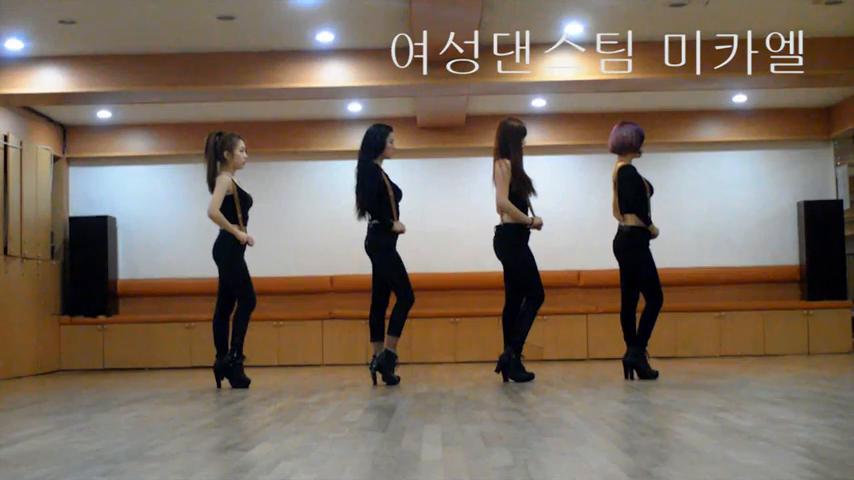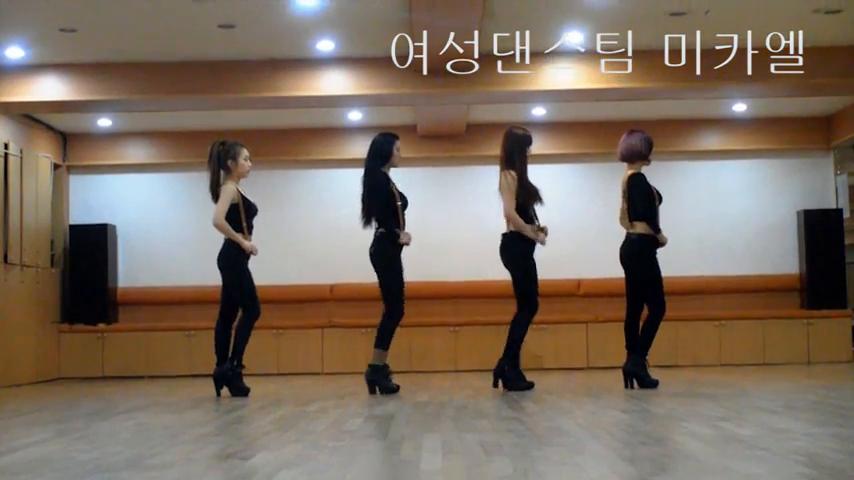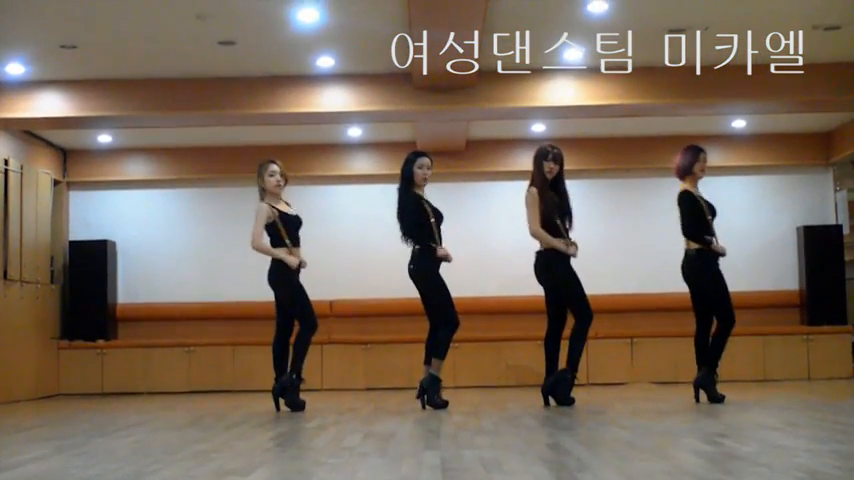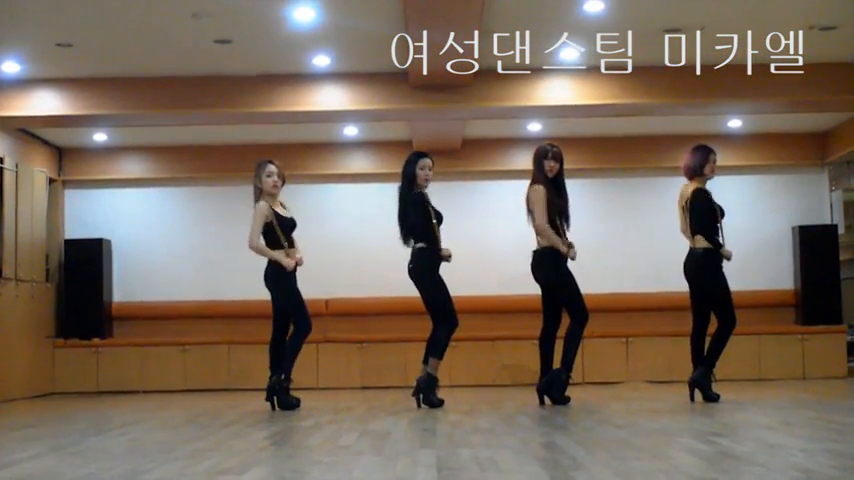
dt=1s
person 1, frame 1
left shoulder: (508, 165)
right shoulder: (504, 164)
left elbow: (508, 203)
right elbow: (502, 202)
left wrist: (528, 220)
right wrist: (530, 221)
left hip: (512, 238)
right hip: (511, 238)
left knee: (515, 299)
right knee: (535, 295)
left ankle: (511, 358)
right ankle: (512, 353)
person 1, frame 2
left shoulder: (514, 174)
right shoulder: (511, 174)
right elbow: (510, 212)
left wrist: (535, 227)
right wrist: (535, 235)
left hip: (519, 246)
right hip: (517, 246)
left knee: (527, 306)
right knee: (528, 306)
left ankle: (510, 366)
right ankle: (507, 365)
person 1, frame 3
left shoulder: (553, 191)
right shoulder: (536, 190)
right elbow: (535, 229)
left wrist: (567, 242)
right wrist: (566, 249)
left hip: (552, 262)
right hip: (553, 262)
left knee: (556, 323)
right knee: (584, 315)
left ankle: (552, 382)
right ankle: (568, 374)
person 1, frame 4
left shoulder: (553, 187)
right shoulder: (538, 187)
left elbow: (555, 225)
right elbow: (541, 225)
left wrist: (564, 247)
right wrist: (565, 249)
left hip: (548, 260)
right hip: (549, 260)
left knee: (551, 322)
right knee: (579, 315)
left ankle: (546, 381)
right ankle: (561, 374)
person 2, frame 1
left shoulder: (378, 172)
right shoulder: (371, 169)
left elbow: (383, 204)
right elbow: (370, 204)
left wrist: (394, 224)
right wrist: (391, 224)
left hip: (382, 241)
right hip: (380, 241)
left knee: (380, 300)
right knee: (405, 296)
left ankle: (379, 357)
right ankle: (387, 354)
person 2, frame 2
left shoulder: (381, 179)
right shoulder: (381, 178)
right elbow: (380, 214)
left wrist: (400, 234)
right wrist: (397, 236)
left hip: (387, 249)
right hip: (386, 249)
left knee: (392, 309)
right knee: (394, 309)
left ankle: (378, 367)
right ankle: (377, 368)
person 2, frame 3
left shoulder: (420, 199)
right shoulder: (412, 198)
left elbow: (429, 230)
right elbow: (417, 232)
left wrist: (439, 251)
right wrist: (436, 251)
left hip: (425, 264)
right hip: (424, 264)
left knee: (438, 323)
right knee: (448, 321)
left ankle: (428, 383)
right ankle: (431, 381)
person 2, frame 4
left shoulder: (417, 197)
right shoulder: (417, 196)
left elbow: (426, 229)
right elbow: (420, 229)
left wrist: (439, 250)
right wrist: (439, 250)
left hip: (424, 263)
right hip: (424, 264)
left knee: (442, 322)
right knee: (448, 320)
left ankle: (424, 381)
right ankle: (429, 381)
person 3, frame 1
left shoulder: (620, 170)
right shoulder: (628, 170)
right elbow: (636, 204)
left wrist: (644, 227)
right wrist: (651, 227)
left hip: (625, 239)
right hip: (633, 241)
left knee: (630, 300)
right knee: (654, 298)
left ankle: (633, 353)
right ankle: (636, 352)
person 3, frame 2
left shoulder: (629, 178)
right shoulder: (637, 177)
right elbow: (645, 211)
left wrist: (644, 232)
right wrist: (659, 234)
left hip: (631, 247)
right hip: (641, 249)
left knee: (636, 309)
right knee: (656, 307)
left ankle: (633, 361)
right ankle: (636, 362)
person 3, frame 3
left shoulder: (690, 193)
right shoulder: (687, 194)
right elbow: (690, 230)
left wrist: (710, 245)
right wrist: (714, 246)
left hip: (695, 262)
right hip: (701, 262)
left knee: (704, 322)
right knee: (726, 319)
left ankle: (704, 376)
right ankle: (707, 373)
person 3, frame 4
left shoulder: (686, 191)
right shoulder: (702, 192)
right elbow: (707, 227)
right wrist: (723, 250)
left hip: (694, 260)
right hip: (706, 261)
left knee: (700, 322)
right knee: (727, 320)
left ankle: (700, 375)
right ankle: (703, 372)
person 4, frame 1
left shoulder: (229, 180)
right shoulder: (224, 179)
right elbow: (213, 211)
left wrist: (240, 235)
right wrist: (237, 233)
left hip: (230, 249)
right hip: (228, 249)
left knee: (225, 305)
right knee: (247, 301)
left ankle: (224, 361)
right ankle: (233, 359)
person 4, frame 2
left shoulder: (233, 189)
right shoulder: (230, 188)
right elbow: (217, 220)
left wrist: (244, 243)
right wrist: (242, 242)
left hip: (234, 257)
right hip: (234, 257)
left knee: (228, 315)
right knee: (251, 311)
left ankle: (224, 369)
right ankle: (231, 368)
person 4, frame 3
left shoulder: (285, 204)
right shoulder: (265, 206)
right elbow: (256, 243)
left wrist: (298, 257)
right wrist: (287, 258)
left hip: (288, 272)
right hip: (282, 272)
left knee: (284, 329)
right knee: (309, 323)
left ankle: (282, 383)
right ankle: (292, 378)
person 4, frame 4
left shoulder: (280, 206)
right shoulder: (263, 206)
right elbow: (254, 243)
left wrist: (296, 254)
right wrist: (282, 259)
left hip: (284, 272)
right hip: (278, 272)
left knee: (281, 329)
right knee: (303, 325)
left ankle: (276, 384)
right ankle: (281, 380)
